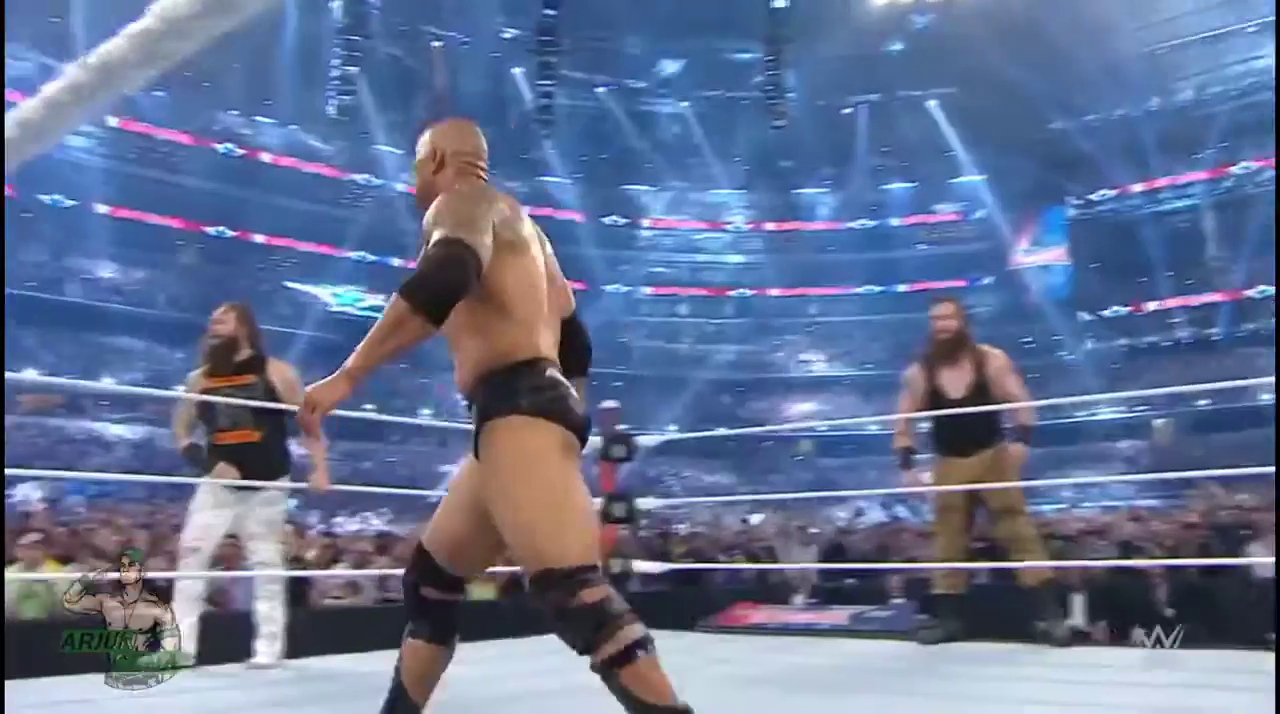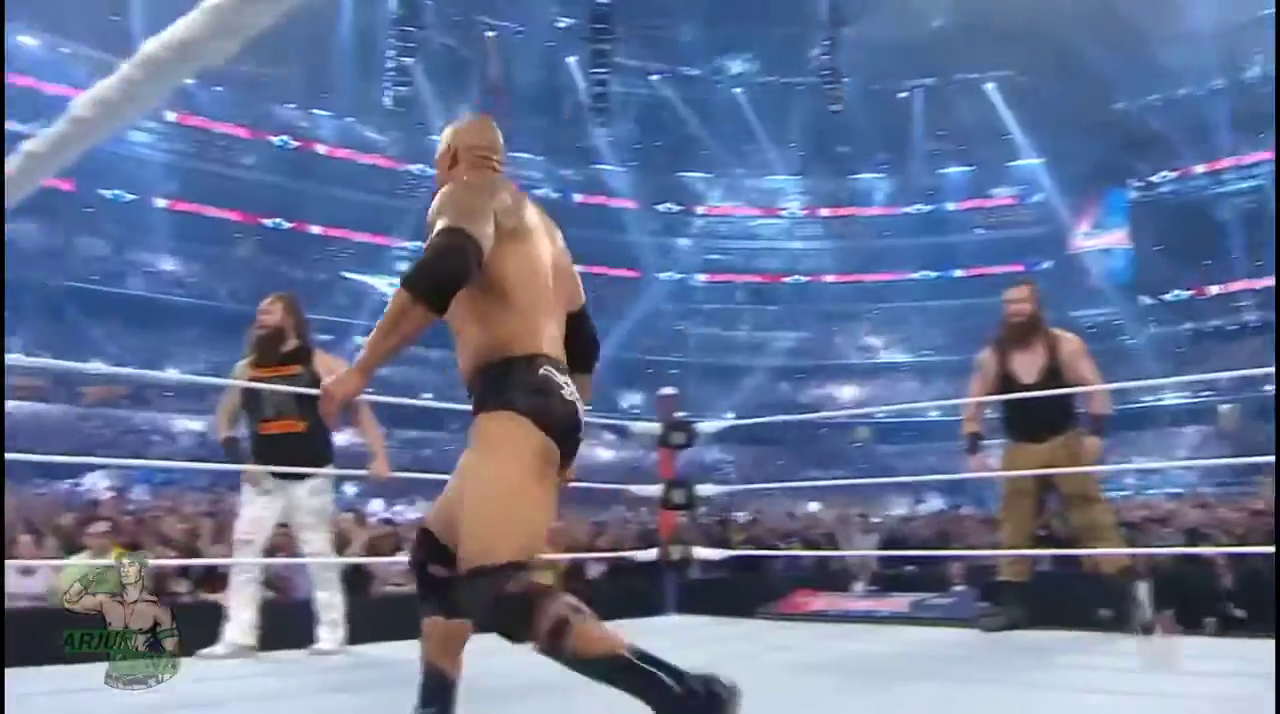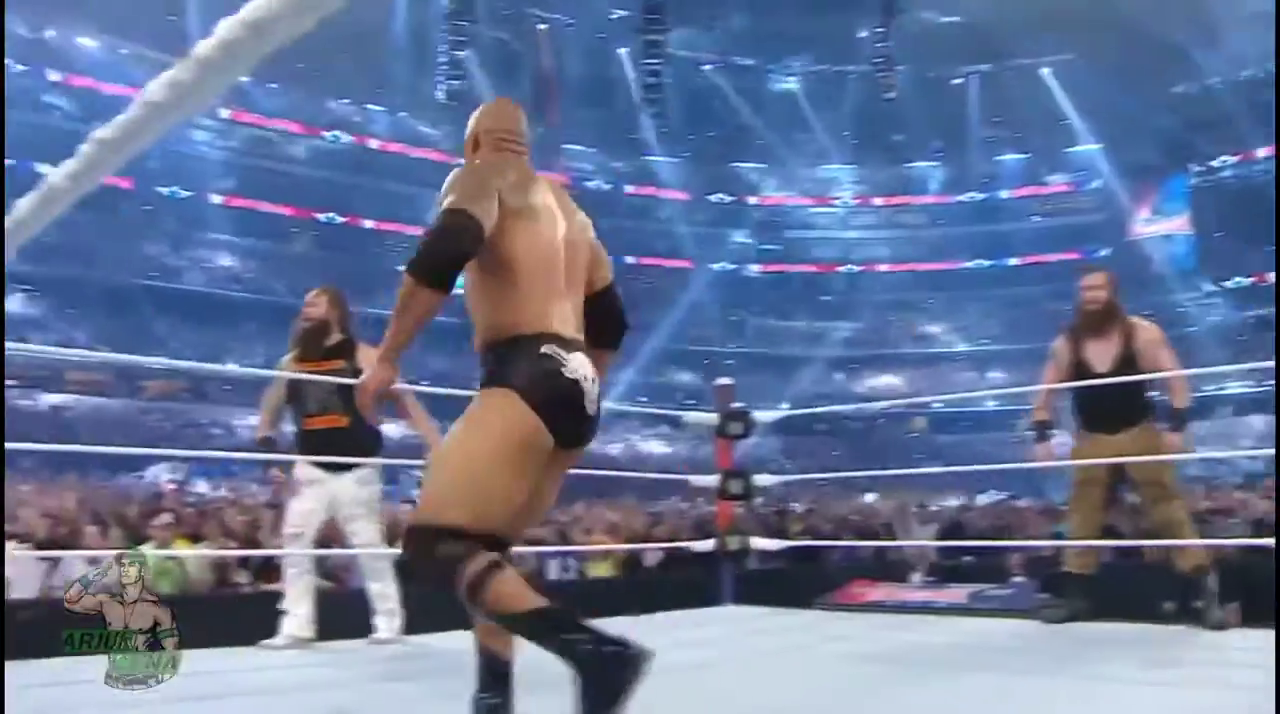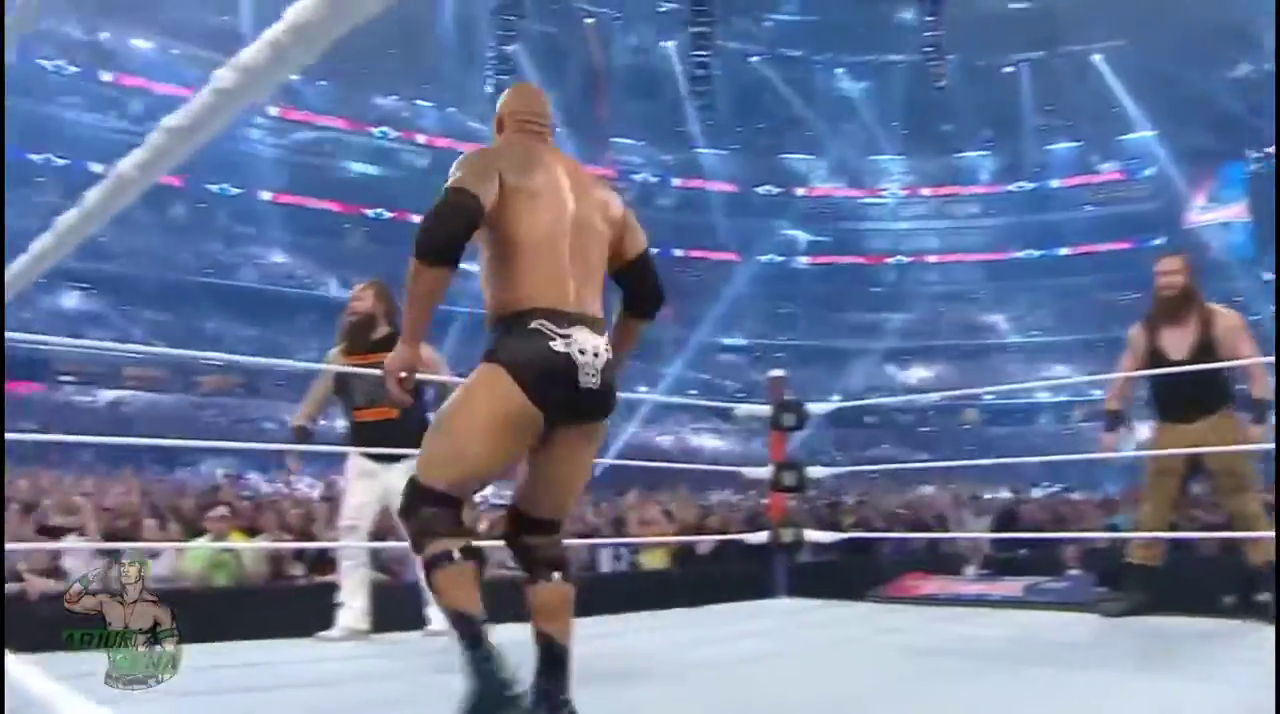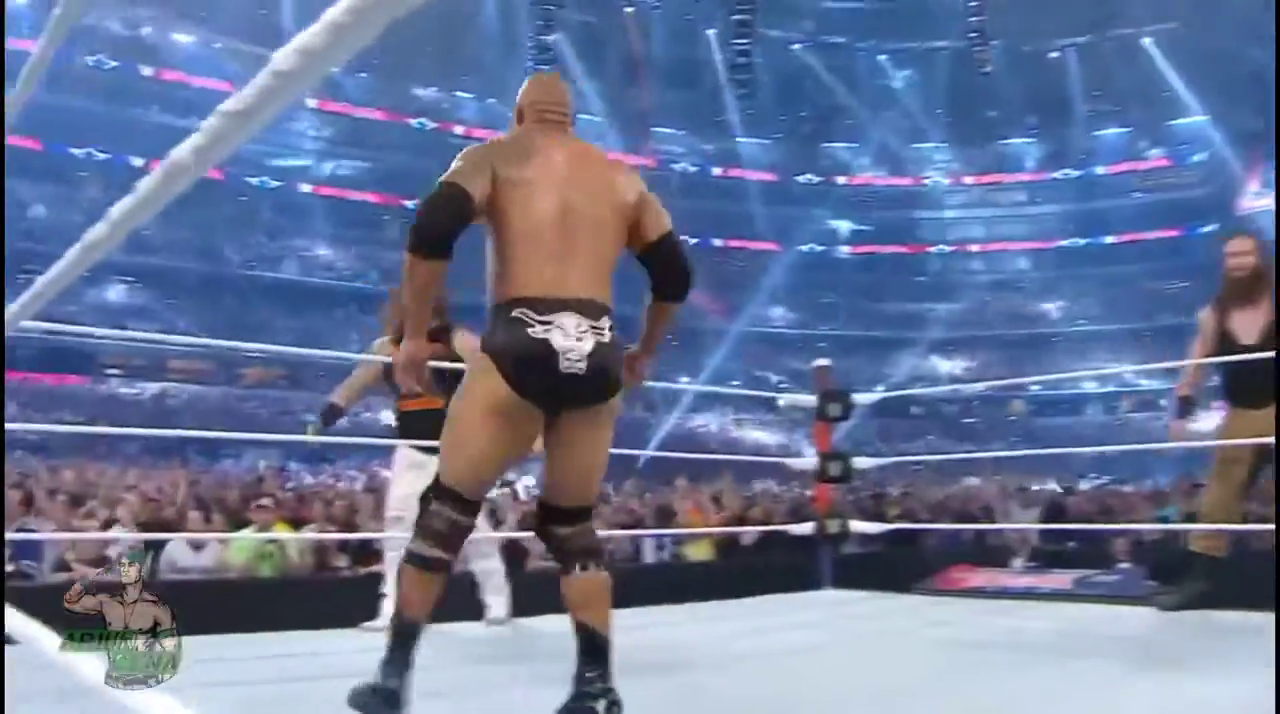
dt=0.1s
person 1, frame 1
left shoulder: (463, 202)
right shoulder: (521, 227)
left elbow: (439, 284)
right elbow: (577, 349)
left wrist: (347, 378)
left hip: (523, 414)
right hip: (546, 409)
left knee: (569, 595)
right knee: (430, 578)
person 1, frame 2
left shoulder: (468, 192)
right shoulder: (536, 221)
left elbow: (438, 275)
right elbow: (584, 339)
left wrist: (359, 372)
left hip: (518, 405)
right hip: (550, 403)
left knee: (498, 593)
right knee: (437, 558)
person 1, frame 3
left shoulder: (481, 178)
right shoulder: (569, 209)
left elbow: (439, 257)
right elbow: (611, 323)
left wrist: (386, 358)
left hip: (525, 380)
right hip: (574, 390)
left knee: (435, 545)
right knee: (481, 548)
left ankle: (600, 657)
person 1, frame 4
left shoulder: (491, 159)
right shoulder: (600, 190)
left elbow: (441, 234)
right elbow: (648, 293)
left wrist: (408, 343)
left hip: (529, 356)
right hip: (593, 362)
left knee: (427, 503)
right knee: (537, 537)
person 1, frame 5
left shoulder: (493, 156)
right shoulder: (621, 175)
left elbow: (432, 229)
right elbow: (674, 274)
left wrist: (414, 336)
right wrist: (644, 351)
left hip: (521, 345)
right hip: (597, 351)
left knee: (447, 510)
right knee: (573, 526)
person 2, frame 1
left shoulder: (992, 360)
right shoulder: (918, 373)
left elbow: (1022, 403)
right elbow: (903, 423)
left wrist: (1020, 441)
right wrist: (906, 464)
left hip: (993, 457)
right hip: (949, 464)
left knee: (1017, 531)
right knee: (947, 541)
left ankle: (1049, 610)
right ankle: (947, 617)
person 2, frame 2
left shoulder: (1065, 344)
right shoulder: (991, 357)
left elbow: (1097, 390)
right elbow: (973, 407)
left wrist: (1095, 432)
right wrist: (974, 449)
left hip: (1065, 443)
right hip: (1019, 450)
left knee: (1093, 517)
right knee: (1015, 528)
left ankle: (1127, 598)
right ankle: (1012, 604)
person 2, frame 3
left shoulder: (1143, 332)
right shoulder: (1065, 345)
left elbow: (1177, 380)
right elbow: (1046, 392)
left wrist: (1177, 426)
right wrist: (1042, 436)
left hip: (1142, 434)
right hip: (1093, 442)
left knee: (1169, 512)
right knee: (1083, 518)
left ankle: (1206, 593)
right ankle: (1075, 595)
person 2, frame 4
left shoulder: (1222, 320)
right shoulder: (1142, 332)
left elbow: (1256, 369)
right elbow: (1122, 381)
left wrist: (1259, 418)
right wrist: (1111, 425)
left hip: (1218, 423)
right hip: (1169, 430)
left knee: (1244, 504)
right knee: (1152, 510)
left ankle: (1268, 588)
right ankle: (1137, 589)
person 2, frame 5
left shoulder: (1273, 304)
right shoulder: (1213, 315)
right elbow: (1195, 366)
right wrist: (1182, 412)
left hip: (1273, 413)
right hip: (1241, 417)
right knee: (1219, 498)
right ankle: (1198, 580)
person 3, frame 1
left shoulder: (276, 372)
right shoulder: (199, 379)
right elbow: (181, 429)
left wrist: (320, 466)
right wrist: (208, 464)
left hip: (265, 488)
right hip: (218, 486)
left knee: (267, 566)
right knee: (192, 556)
left ankle: (270, 645)
right ankle: (181, 645)
person 3, frame 2
left shoulder: (321, 363)
right shoulder: (245, 369)
left elbow: (359, 408)
right elbow: (224, 420)
left wrist: (378, 454)
right wrist: (242, 462)
left hip: (310, 478)
right hip: (264, 477)
left knee: (318, 554)
right knee: (244, 550)
left ankle: (331, 632)
right ankle: (238, 635)
person 3, frame 3
left shoulder: (366, 356)
right shoulder: (291, 363)
left elbow: (407, 400)
right elbow: (269, 412)
left wrist: (436, 446)
left hip: (357, 470)
right hip: (312, 468)
left knee: (368, 546)
right knee: (294, 543)
left ankle: (388, 621)
right ankle: (296, 626)
person 3, frame 4
left shoulder: (412, 349)
right shoulder: (339, 356)
right elbow: (312, 403)
right wrist: (297, 445)
left hip: (407, 461)
right hip: (364, 461)
right knee: (351, 533)
left ankle: (439, 611)
right ankle: (352, 617)
person 3, frame 5
left shoulder: (460, 342)
right shoulder: (386, 348)
right elbow: (353, 385)
right wrist: (322, 421)
right hip: (412, 452)
left knee: (471, 525)
right knee: (396, 526)
left ankle: (498, 600)
right ankle: (394, 607)
